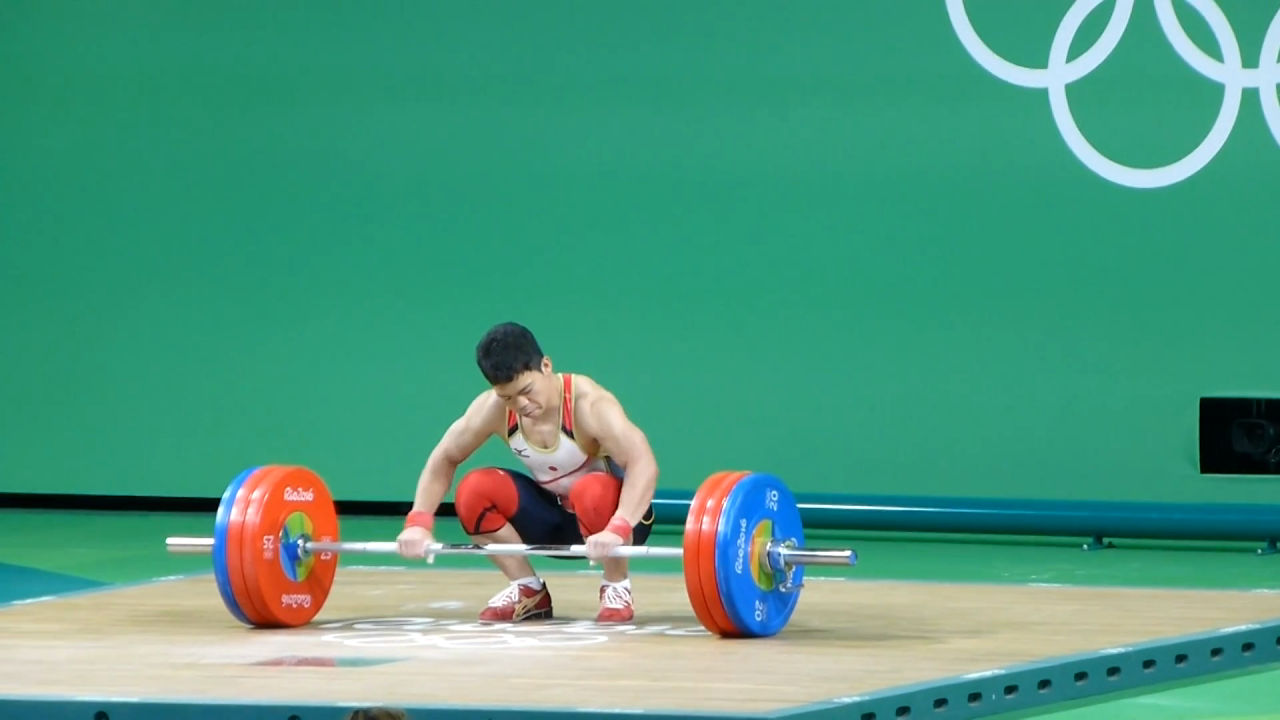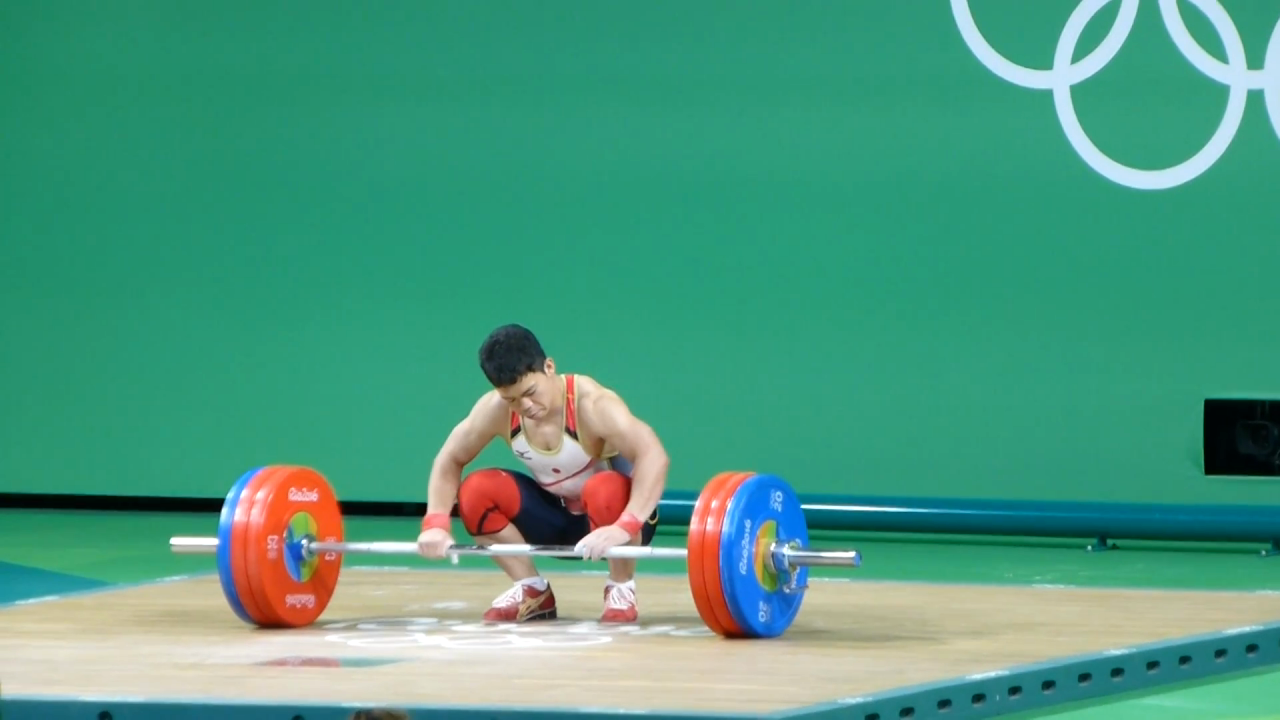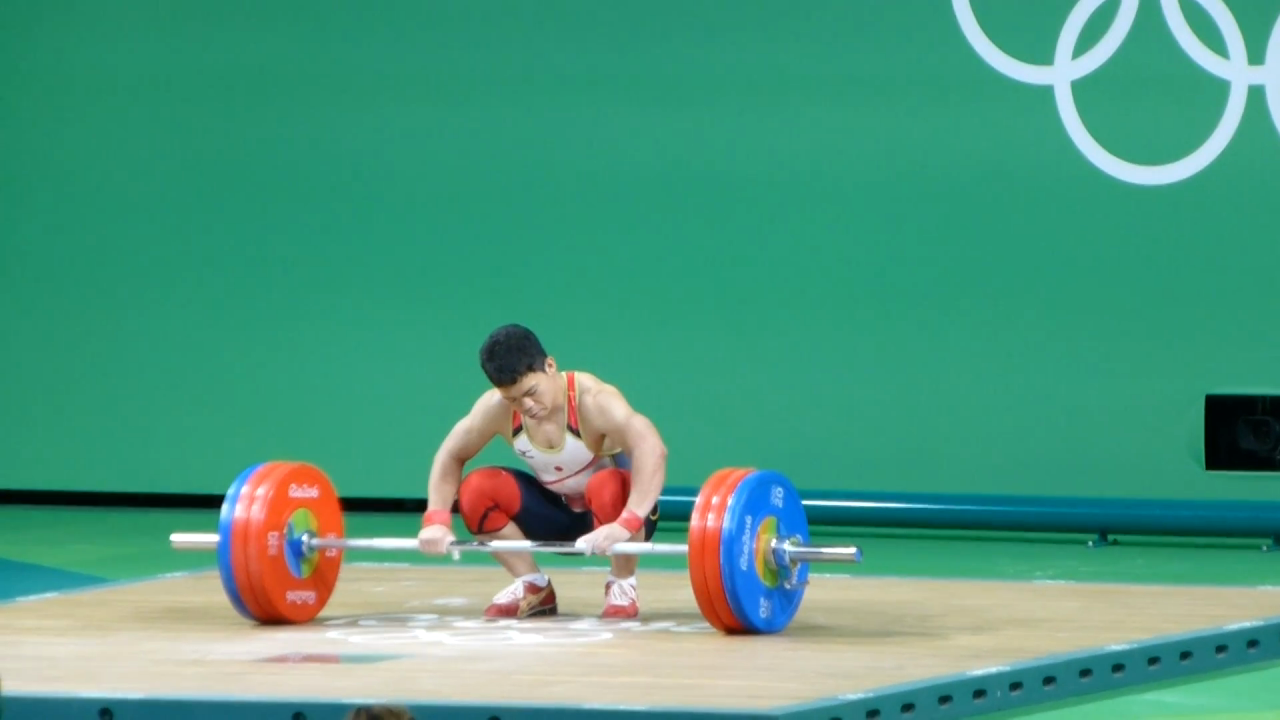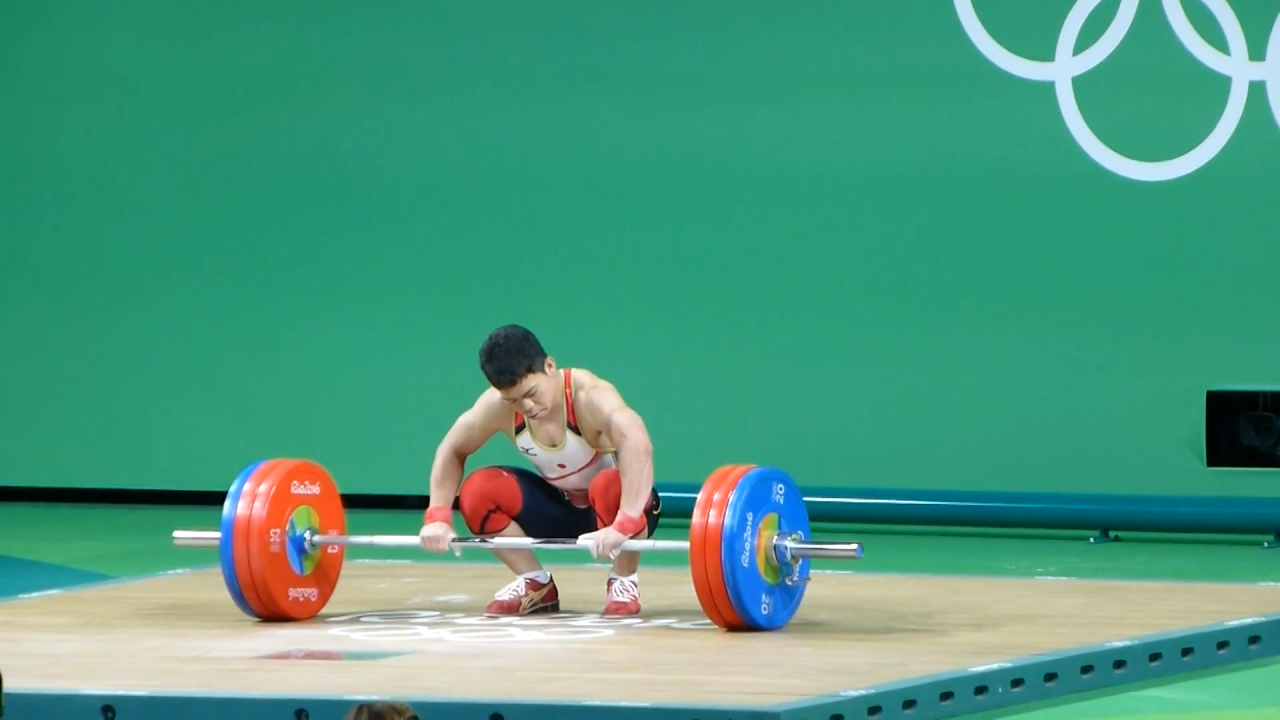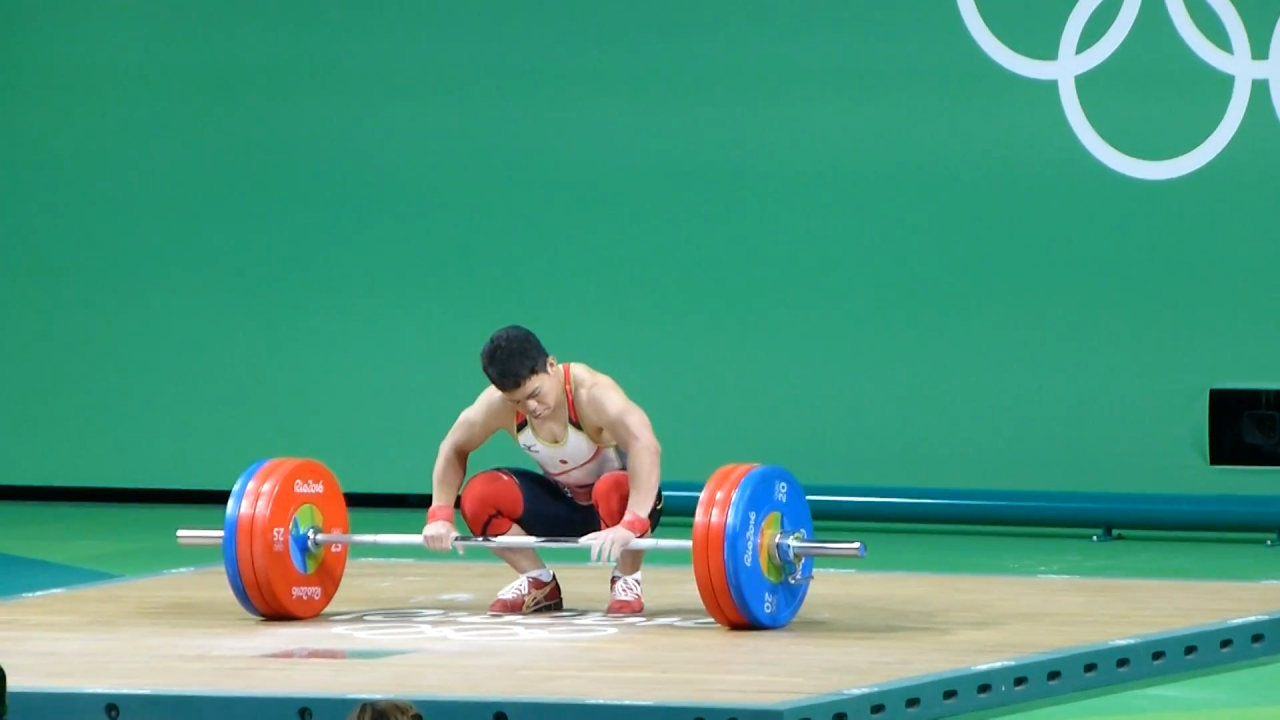
dt=0.2s
person 1, frame 1
left shoulder: (588, 402)
right shoulder: (490, 408)
left elbow: (645, 465)
right elbow: (443, 458)
left wrist: (617, 529)
right wrist: (419, 522)
left hip: (609, 514)
right hip: (553, 513)
left knee: (593, 492)
right knee: (474, 490)
left ankle: (616, 588)
right ankle: (528, 589)
person 1, frame 2
left shoulder: (592, 403)
right shoulder: (494, 409)
left elbow: (654, 456)
right elbow: (450, 459)
left wrist: (625, 526)
right wrist: (436, 524)
left hip: (615, 516)
right hip: (557, 517)
left knee: (605, 490)
right knee: (476, 491)
left ankle: (621, 588)
right ankle: (532, 589)
person 1, frame 3
left shoulder: (592, 399)
right shoulder: (496, 408)
left elbow: (652, 449)
right elbow: (450, 456)
left wrist: (626, 523)
right wrist: (436, 520)
left hip: (610, 513)
right hip: (558, 515)
left knee: (609, 486)
right knee: (476, 489)
left ankle: (622, 584)
right ankle: (534, 586)
person 1, frame 4
left shoulder: (589, 395)
right shoulder: (496, 405)
left elbow: (638, 446)
right elbow: (452, 451)
left wrist: (622, 527)
right wrist: (437, 516)
left hip: (610, 508)
right hip: (561, 509)
left knee: (611, 487)
right knee: (478, 490)
left ankle: (624, 582)
right ankle: (536, 583)
person 1, frame 5
left shoulder: (591, 391)
right shoulder: (497, 403)
left elbow: (646, 445)
right elbow: (454, 449)
left wrist: (631, 525)
right wrist: (441, 516)
left hip: (616, 503)
right hip: (564, 505)
left knee: (615, 489)
right knee: (479, 495)
left ankle: (627, 579)
right ankle: (539, 582)
